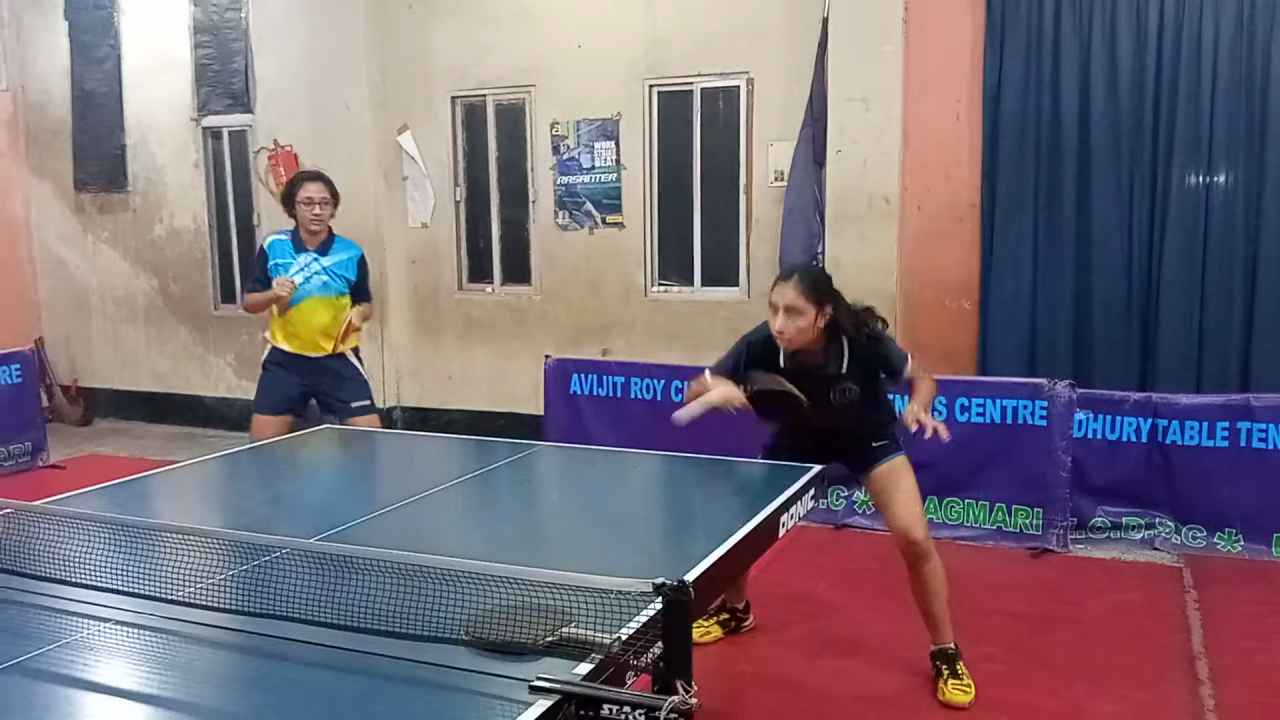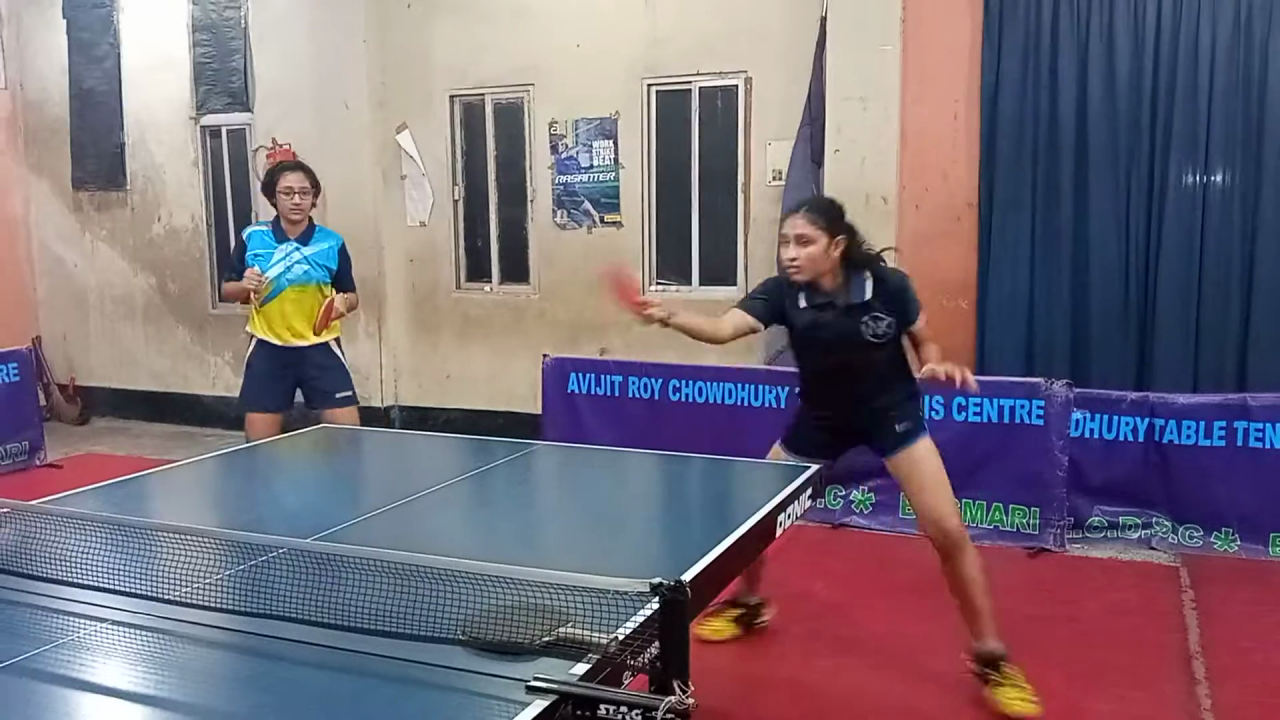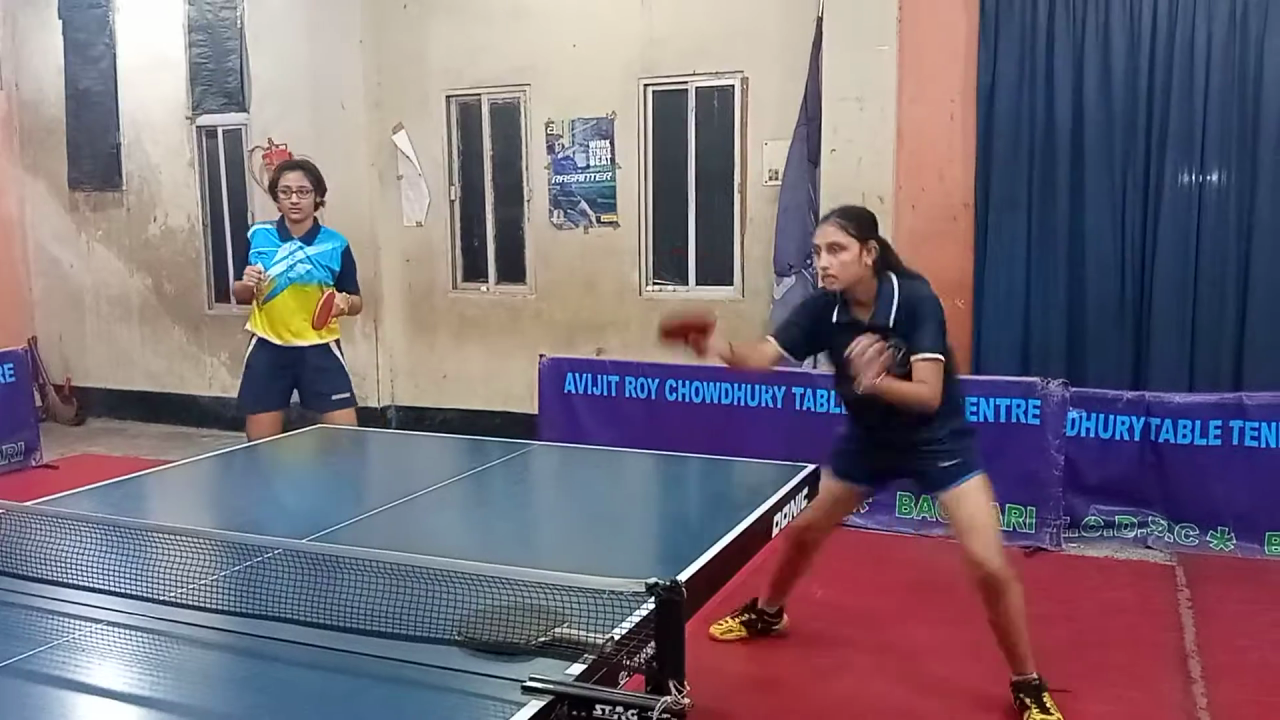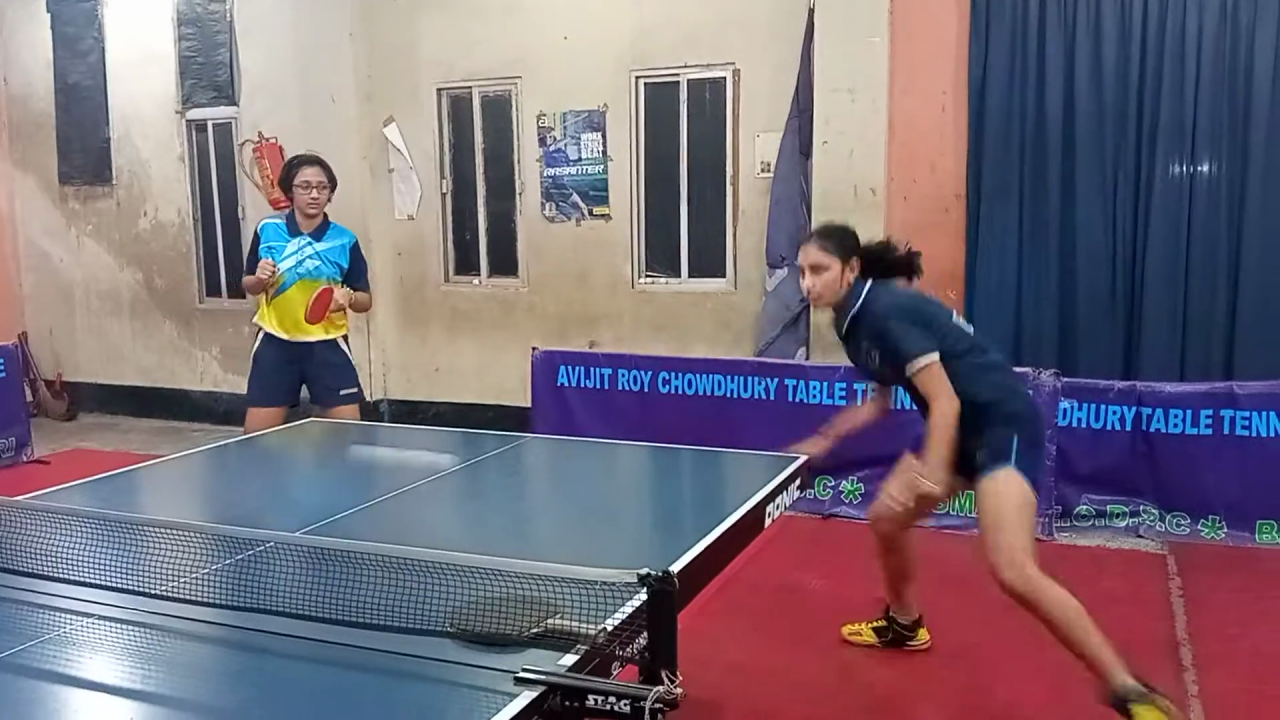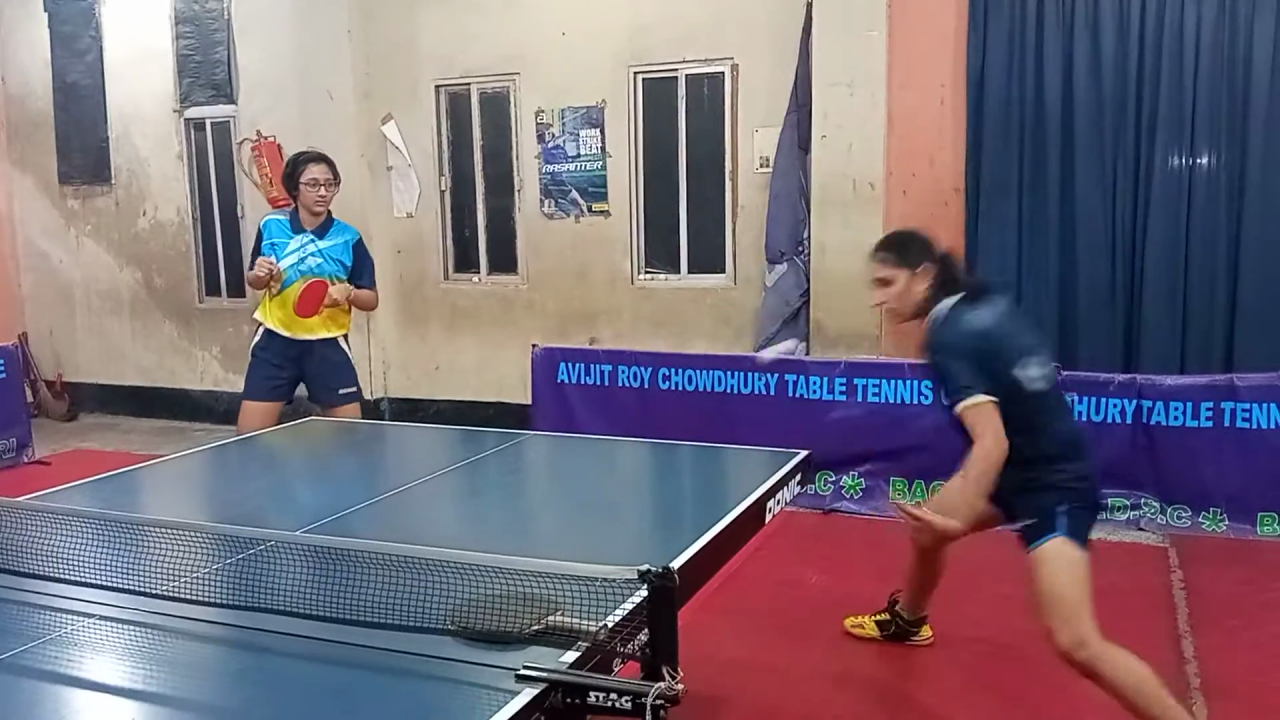
dt=0.2s
person 1, frame 1
left shoulder: (866, 342)
right shoulder: (760, 345)
left elbow: (922, 379)
right elbow: (695, 390)
left wrist: (918, 407)
right wrist: (716, 390)
left hip: (870, 440)
right hip: (797, 440)
left knee: (914, 539)
left ankle: (945, 654)
right ankle: (734, 609)
person 1, frame 2
left shoulder: (887, 285)
right shoulder: (782, 292)
left elbow: (925, 339)
right elbow: (722, 329)
left wrist: (936, 365)
right wrist: (669, 317)
left hip: (891, 415)
right hip: (820, 419)
left knee: (947, 531)
left ankle: (992, 660)
right ankle: (749, 604)
person 1, frame 3
left shoulder: (917, 301)
right shoulder: (821, 308)
left elbow: (930, 399)
right elbow: (760, 360)
left wrist: (876, 382)
right wrist: (718, 347)
left hip: (937, 441)
right hip: (866, 439)
left knee: (989, 566)
right knee: (801, 531)
right ankle: (767, 612)
person 1, frame 4
left shoulder: (882, 312)
right shoulder: (856, 318)
left elbow: (946, 400)
right elbow: (882, 400)
left wrist: (936, 476)
right wrist: (829, 435)
left hip: (1001, 430)
right hip: (964, 430)
left knee: (1015, 577)
right knee: (885, 519)
right ankle: (903, 623)
person 1, frame 5
left shoulder: (952, 339)
right shoulder: (983, 307)
left elbow: (991, 442)
left wrist: (958, 517)
left hip: (1052, 486)
right hip: (1016, 467)
left knee: (1078, 646)
right knee: (922, 531)
right ankle: (909, 619)
person 2, frame 1
left shoulder: (351, 253)
right shoulder: (273, 247)
left elbow: (365, 304)
right elbow: (249, 303)
left wrist: (358, 314)
right wrist: (272, 295)
left hip: (338, 361)
right hip: (286, 360)
person 2, frame 2
left shoulder: (332, 243)
right shoulder: (252, 238)
left elbow: (352, 297)
right elbow: (227, 292)
left wrist: (344, 301)
right wrist: (245, 285)
left hip: (321, 350)
right hip: (269, 351)
person 2, frame 3
left shoulder: (335, 245)
right shoulder: (258, 236)
left elbow: (357, 302)
right elbow: (238, 294)
left wrist: (345, 302)
right wrist: (246, 284)
left hip: (320, 351)
right hip: (268, 350)
person 2, frame 4
left shoulder: (345, 241)
right shoulder: (267, 230)
left elbow: (366, 301)
right elbow: (248, 287)
left wrist: (348, 297)
right wrist: (258, 279)
left hip: (327, 347)
right hip: (276, 345)
person 2, frame 5
left shoulder: (348, 238)
right shoulder: (270, 226)
left elbow: (371, 300)
right elbow: (253, 282)
left wrist: (348, 292)
right wrist: (258, 275)
left hip: (327, 345)
right hip: (275, 342)
right knee: (249, 436)
